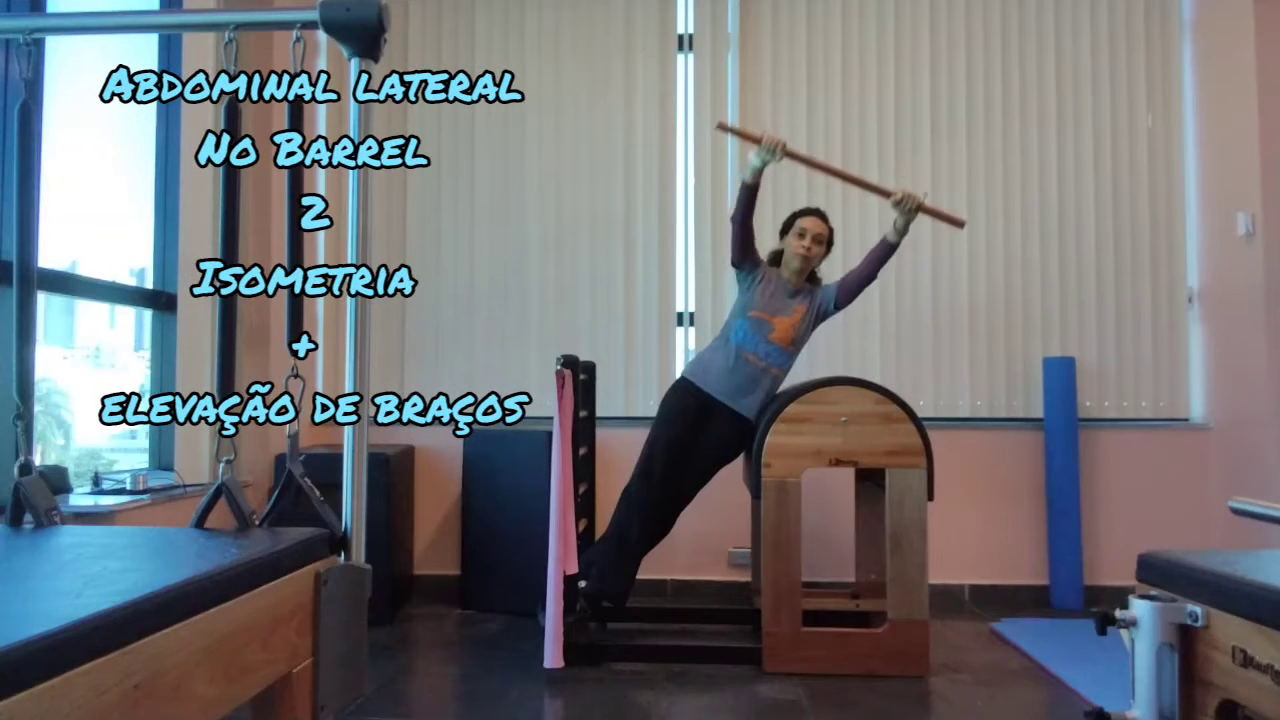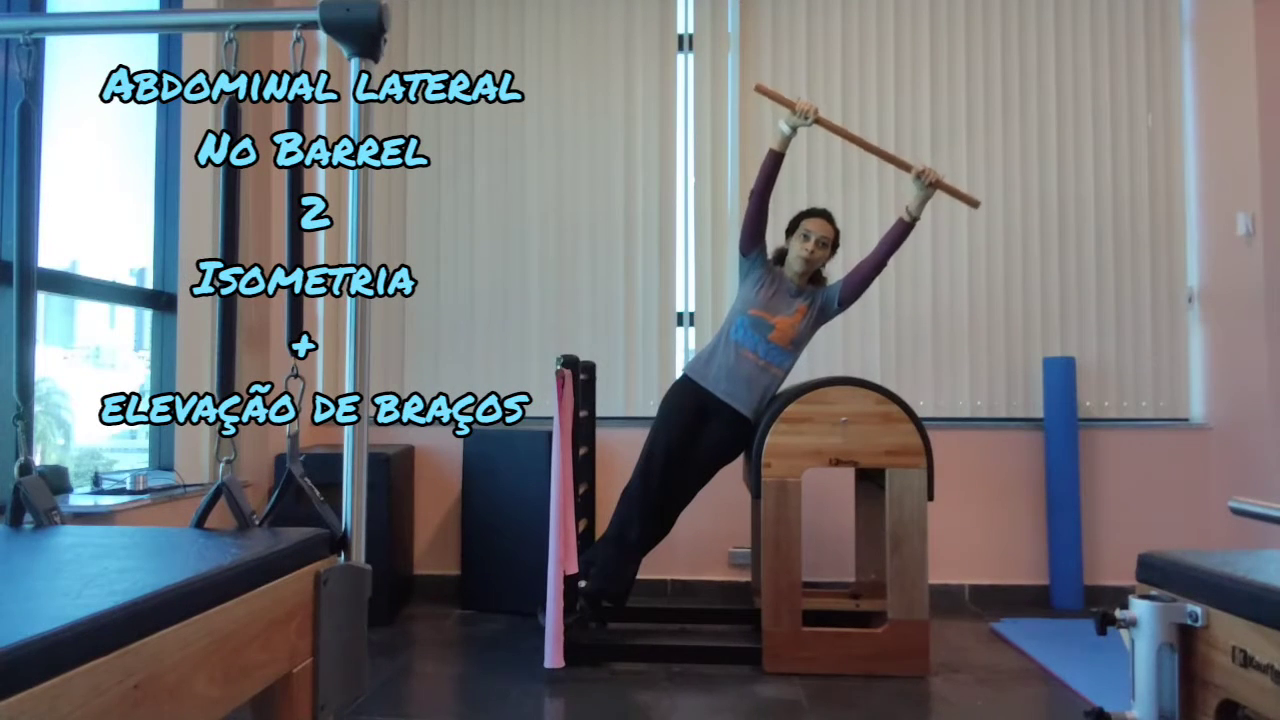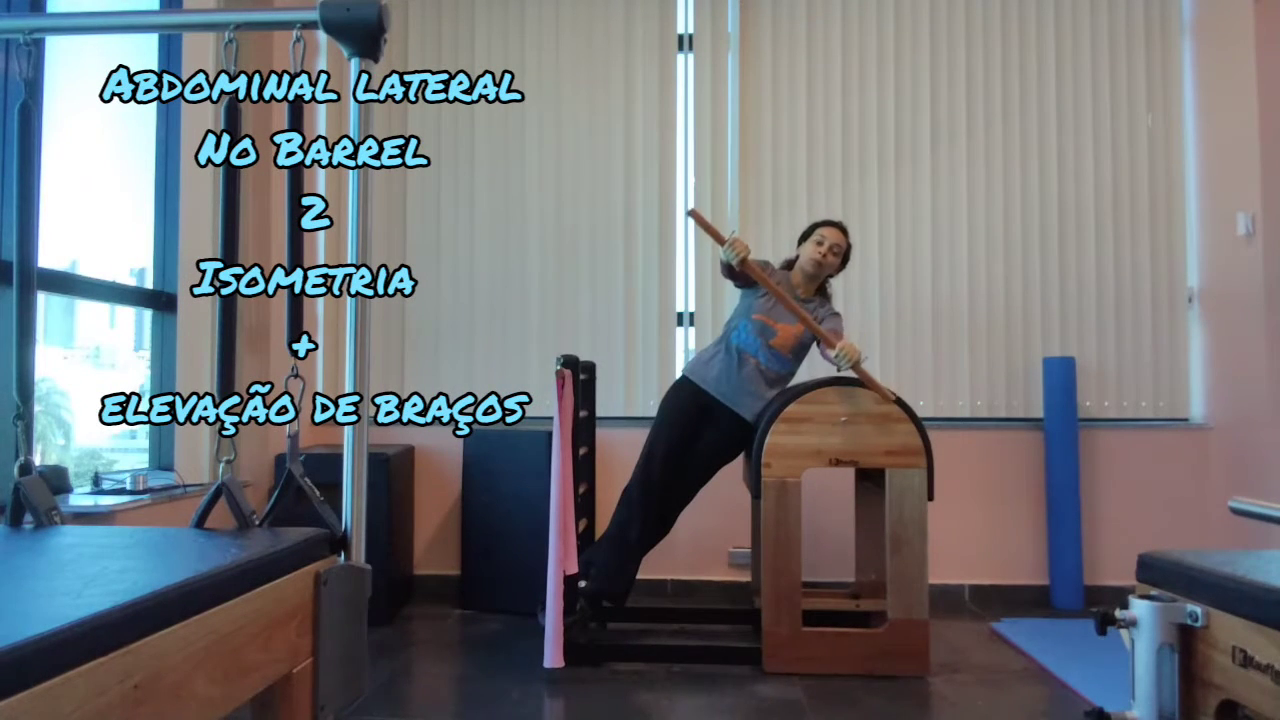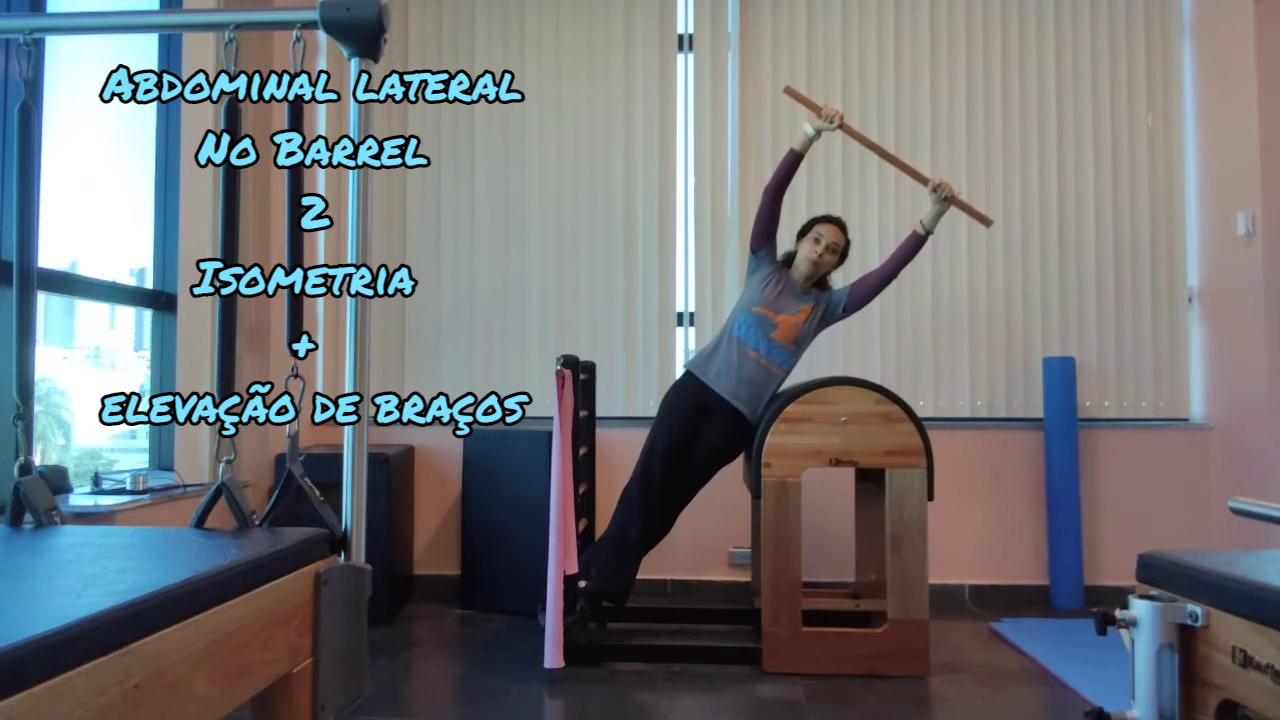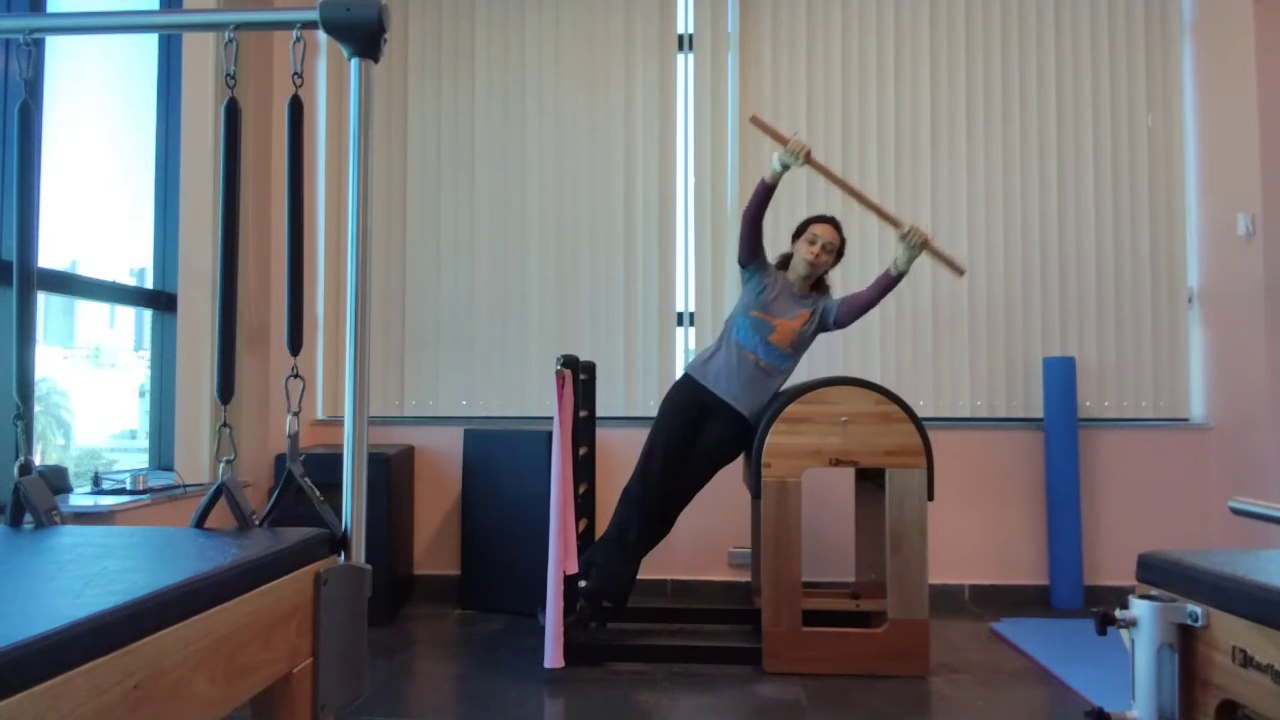
dt=1s
person 1, frame 1
left shoulder: (819, 301)
right shoulder: (754, 274)
left elbow: (866, 272)
right elbow: (741, 222)
left wrist: (900, 227)
right wrist: (757, 166)
left hip: (741, 413)
right hip: (697, 387)
left knee: (672, 498)
right knee: (648, 482)
left ankle: (603, 586)
right ankle: (593, 579)
person 1, frame 2
left shoulder: (822, 302)
right shoulder: (757, 269)
left elbow: (874, 263)
right elbow: (757, 200)
left wrist: (915, 208)
right wrist: (786, 135)
left hip: (739, 415)
right hip: (697, 386)
left knee: (669, 500)
right knee: (647, 483)
left ankle: (601, 587)
right ankle: (593, 579)
person 1, frame 3
left shoulder: (824, 313)
right shoulder: (764, 276)
left elbow: (833, 345)
right elbow: (733, 272)
left wrist: (844, 353)
right wrist: (729, 257)
left hip: (742, 416)
right hip: (698, 385)
left knee: (670, 499)
right knee: (647, 485)
left ankle: (600, 587)
right ankle: (591, 579)
person 1, frame 4
left shoulder: (827, 305)
right shoulder: (764, 269)
left elbow: (887, 272)
right elbow: (771, 197)
left wrist: (931, 220)
right wrist: (809, 136)
left hip: (739, 414)
right hip: (698, 384)
left knee: (671, 498)
right knee: (648, 482)
left ankle: (602, 585)
right ankle: (593, 578)
person 1, frame 5
left shoulder: (822, 309)
right shoulder: (761, 275)
left elbow: (865, 302)
right elbow: (750, 221)
left wrist: (901, 264)
right wrist: (779, 167)
left hip: (739, 416)
right hip: (696, 387)
left knee: (669, 500)
right knee: (647, 485)
left ankle: (599, 589)
right ankle: (591, 577)
